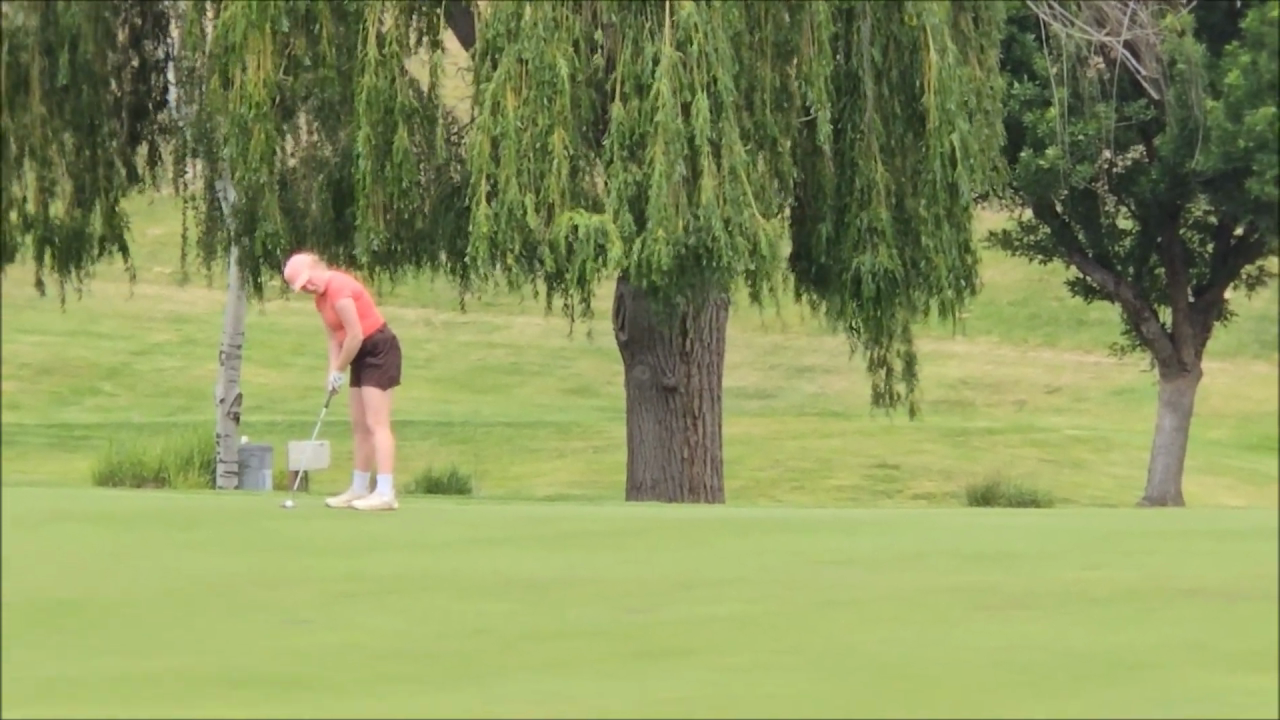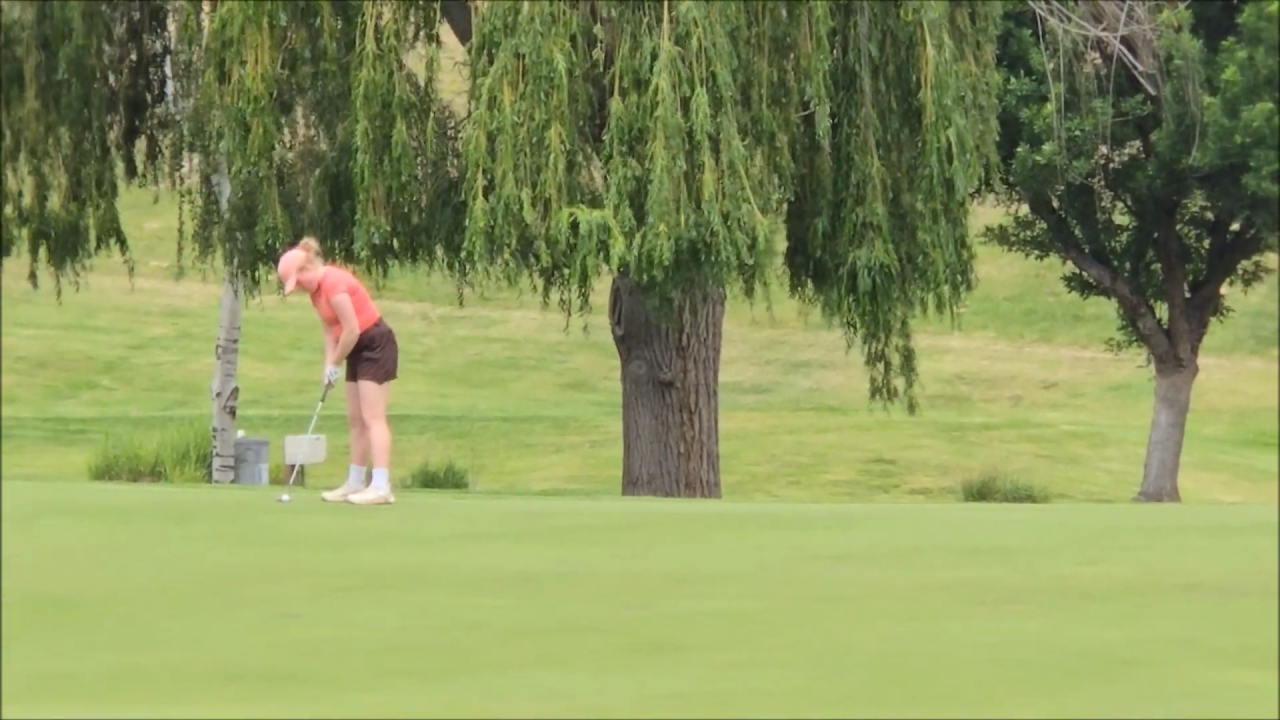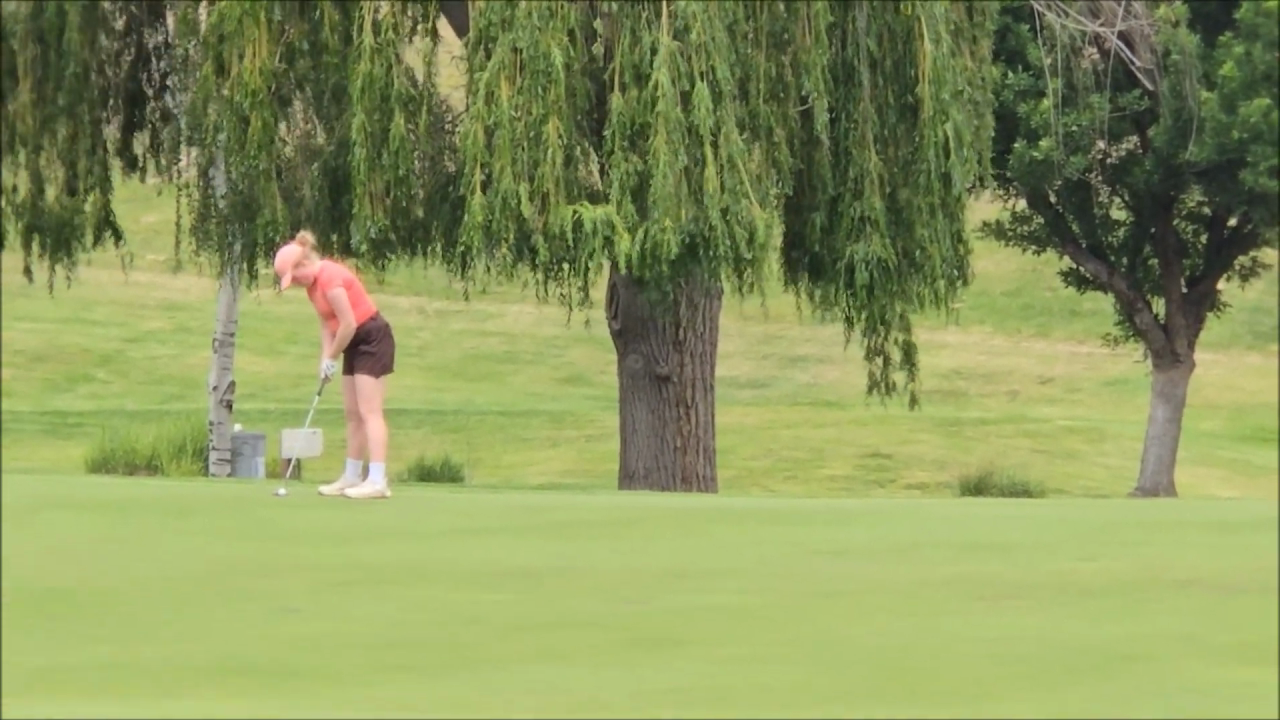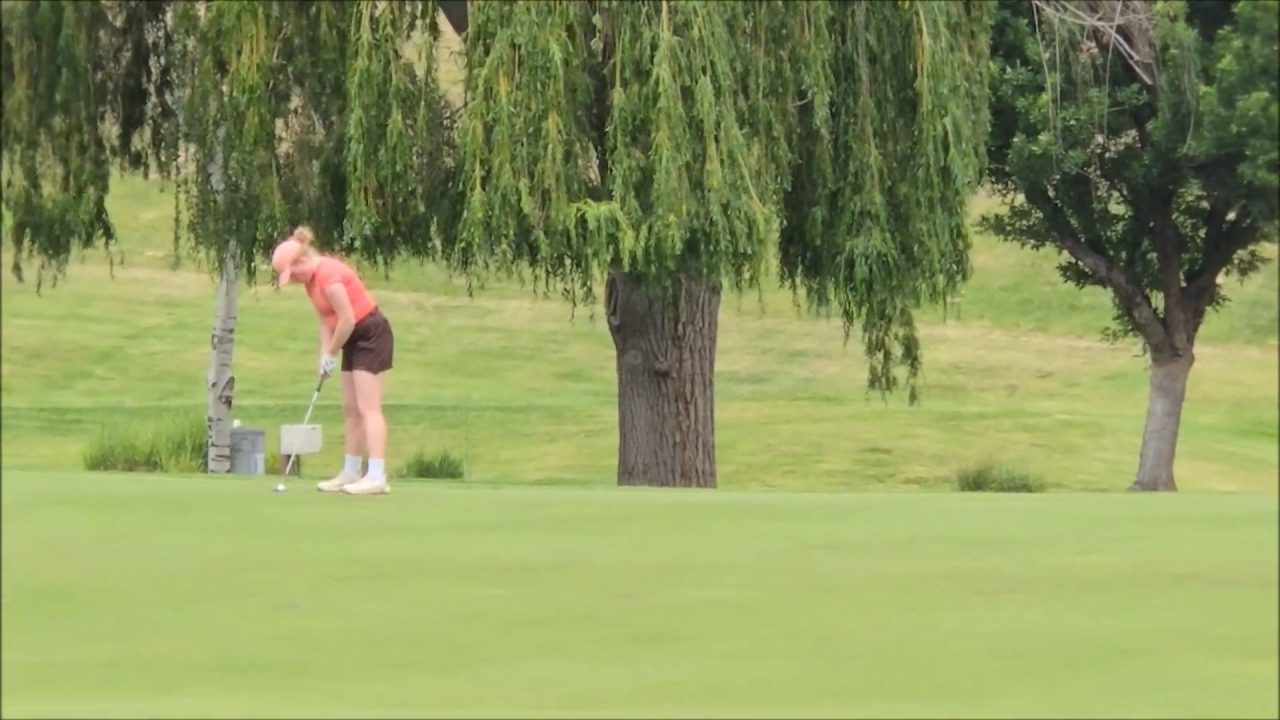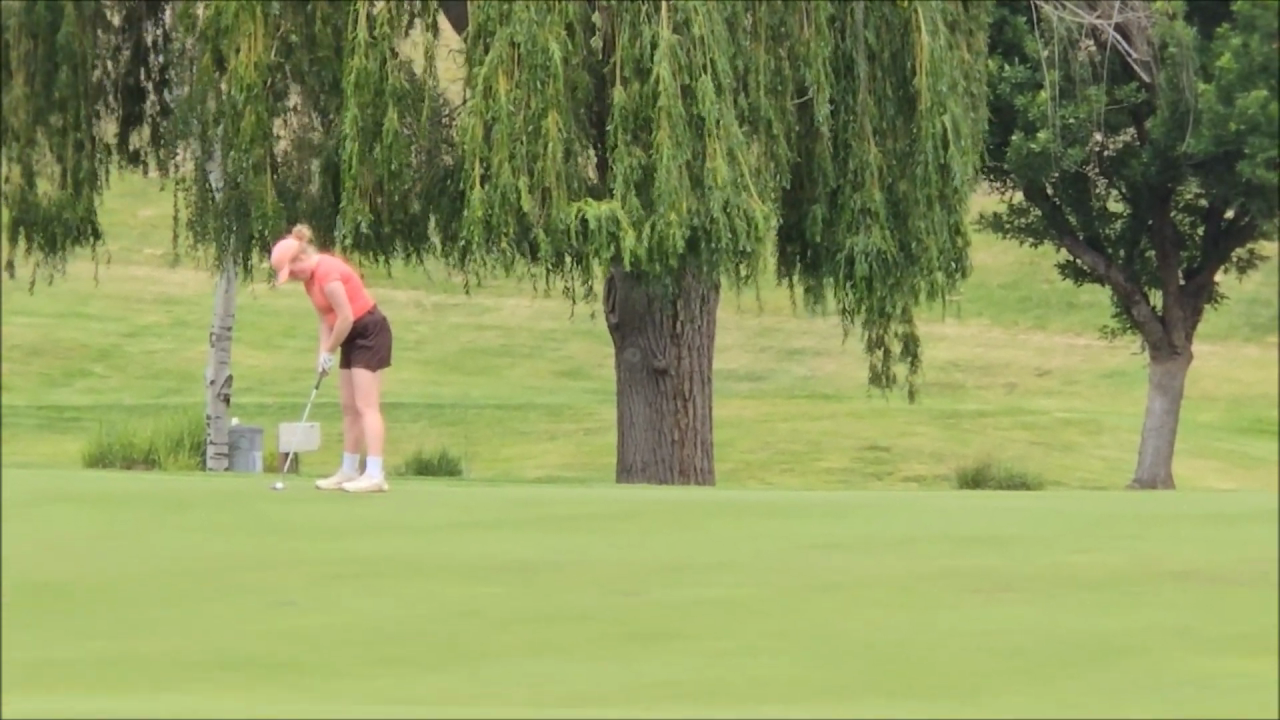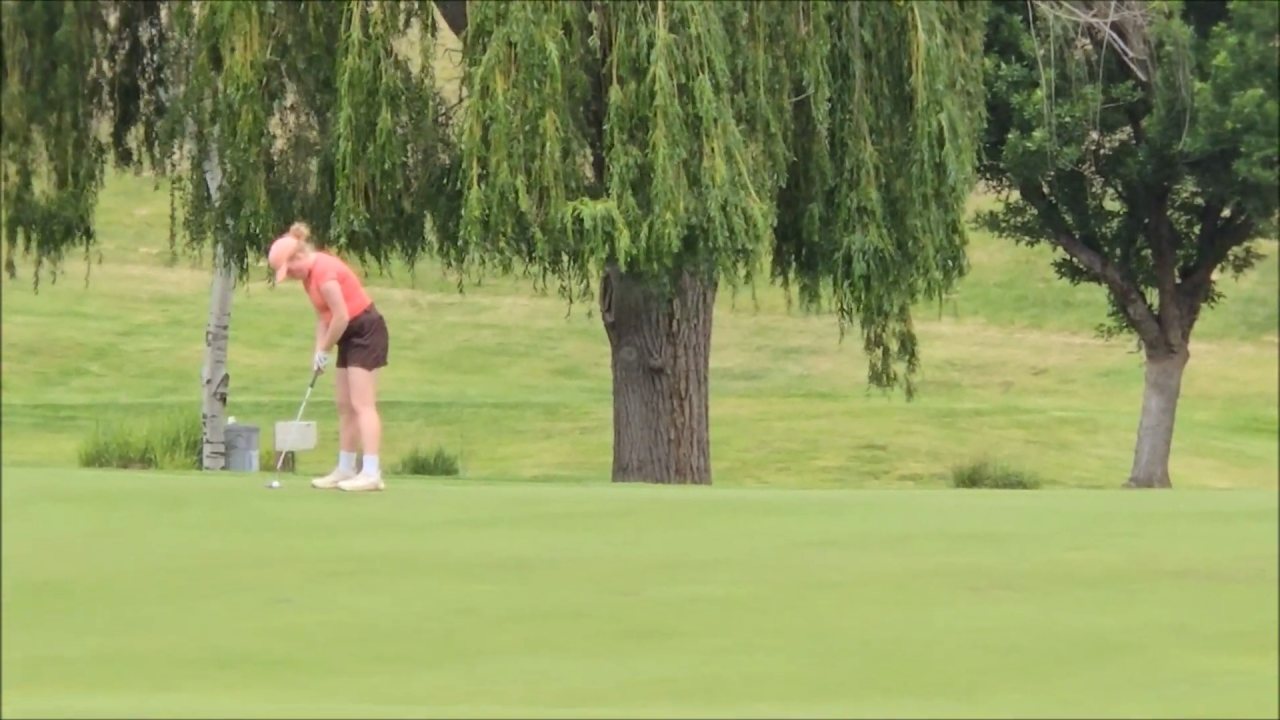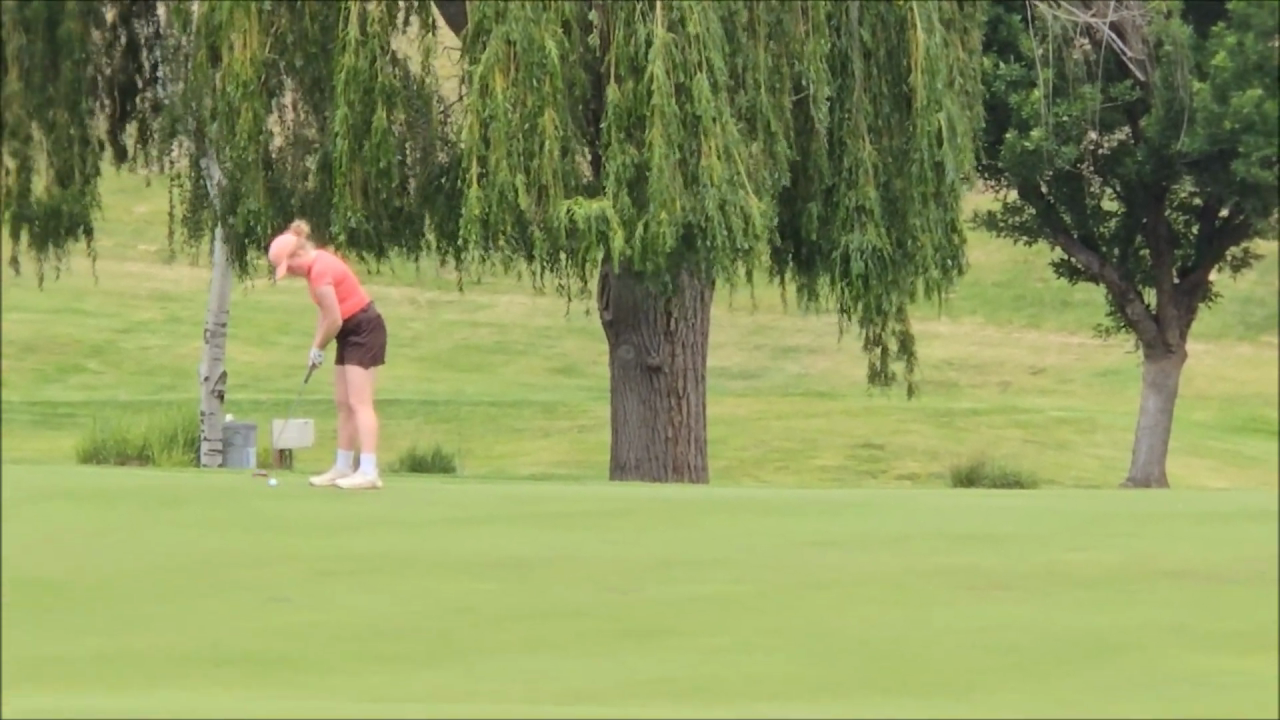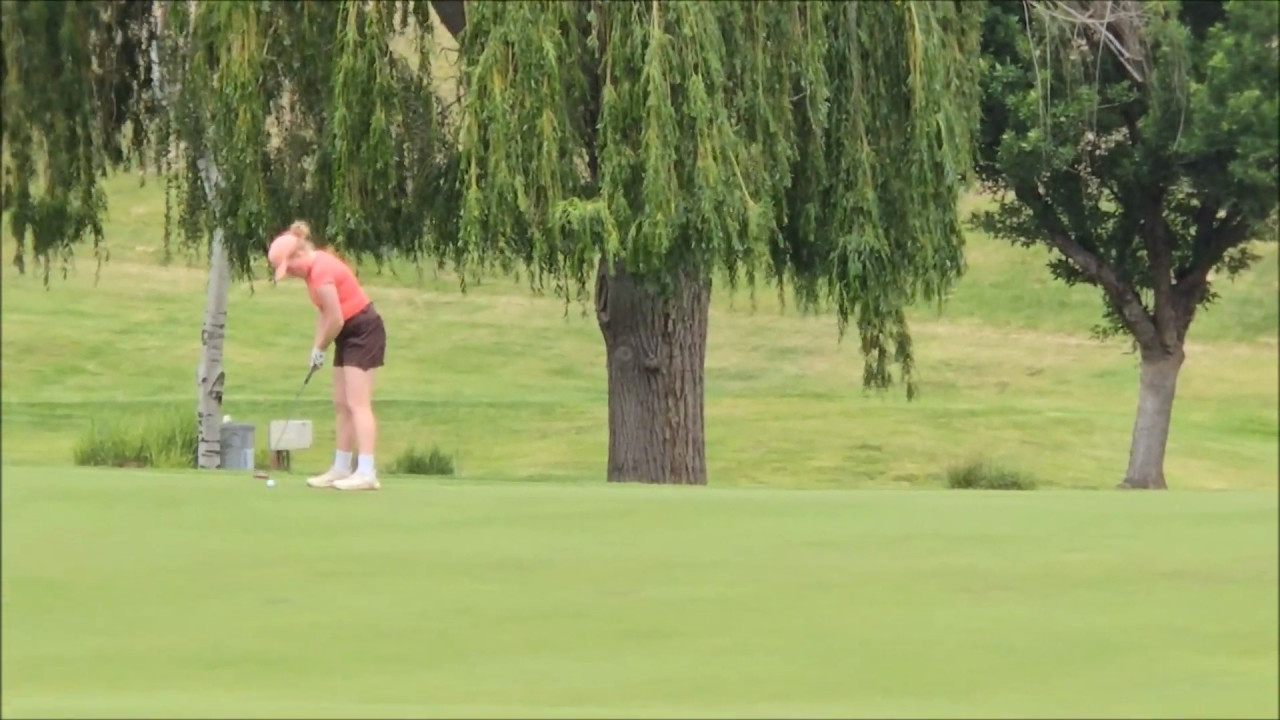
dt=0.3s
person 1, frame 1
left shoulder: (339, 287)
right shoulder: (321, 297)
left elbow: (355, 335)
right elbow: (334, 336)
left wrist: (339, 369)
right wrist: (333, 371)
left hip: (379, 352)
right hip: (362, 356)
left knee: (376, 424)
right knee: (360, 425)
left ankle: (385, 492)
right ankle: (359, 488)
person 1, frame 2
left shoulder: (333, 283)
right shoulder: (317, 290)
left elbow: (352, 330)
right elbow: (330, 330)
left wrist: (335, 363)
right wrist: (329, 365)
left hip: (376, 346)
right hip: (358, 350)
left knee: (372, 418)
right knee: (356, 420)
left ankle: (381, 487)
right ankle: (355, 483)
person 1, frame 3
left shoulder: (329, 277)
right shoulder: (313, 284)
left elbow: (348, 324)
right elbow: (327, 324)
left wrist: (332, 357)
right wrist: (325, 359)
left hip: (372, 340)
right hip: (355, 344)
left knee: (369, 412)
right knee: (352, 414)
left ankle: (377, 481)
right ankle: (351, 477)
person 1, frame 4
left shoulder: (327, 274)
right shoulder: (311, 280)
left elbow: (347, 319)
right elbow: (326, 320)
left wrist: (331, 354)
right wrist: (324, 355)
left hip: (371, 336)
right hip: (354, 340)
left knee: (367, 407)
right knee: (351, 410)
left ankle: (377, 477)
right ankle: (351, 473)
person 1, frame 5
left shoulder: (327, 271)
right shoulder: (310, 278)
left elbow: (346, 317)
right elbow: (325, 318)
left wrist: (329, 351)
right wrist: (323, 353)
left hip: (370, 334)
right hip: (353, 338)
left knee: (365, 405)
right knee: (349, 407)
left ankle: (375, 474)
right ankle: (349, 471)
person 1, frame 6
left shoulder: (323, 270)
right shoulder: (309, 276)
left elbow: (341, 317)
right elbow: (323, 316)
left wrist: (324, 350)
right wrist: (319, 350)
left hip: (366, 333)
right hip: (351, 337)
left knee: (361, 404)
right knee: (345, 406)
left ankle: (371, 473)
right ankle: (345, 470)
person 1, frame 7
left shoulder: (321, 270)
right shoulder: (314, 268)
left elbow: (334, 319)
right elbow: (326, 312)
left wrist: (318, 347)
right wrist: (316, 345)
left hip: (364, 331)
right hip: (350, 334)
left knee: (359, 402)
right knee: (343, 404)
left ankle: (368, 472)
right ankle: (343, 468)
person 1, frame 8
left shoulder: (322, 270)
right shoulder: (310, 272)
left elbow: (336, 318)
right elbow: (326, 313)
left wrist: (319, 346)
right wrist: (318, 346)
left hip: (363, 332)
right hip: (347, 336)
left knee: (357, 404)
right knee: (341, 405)
left ankle: (366, 473)
right ankle: (341, 468)
